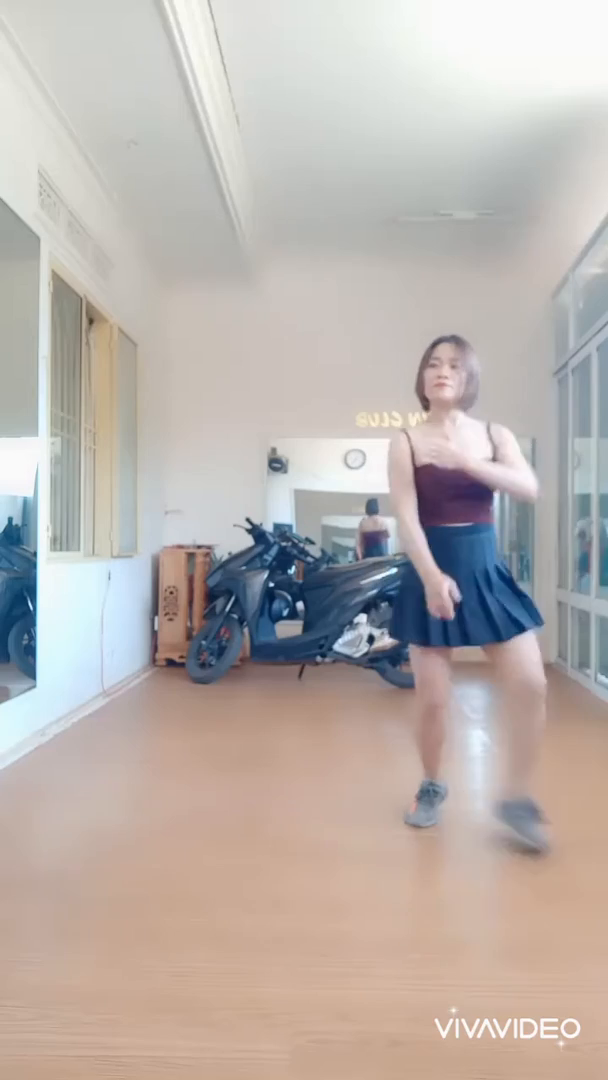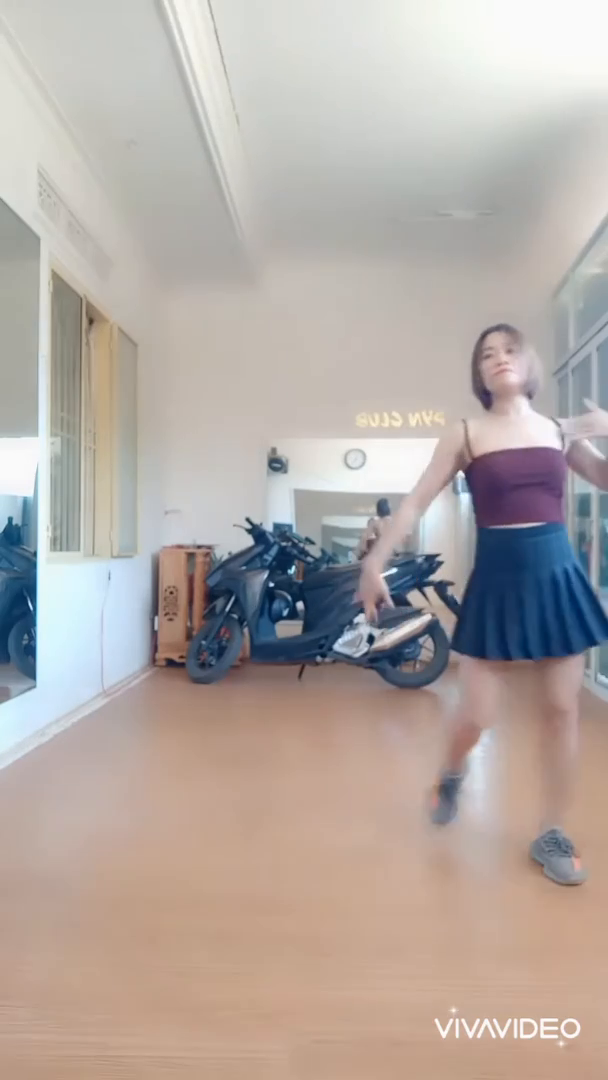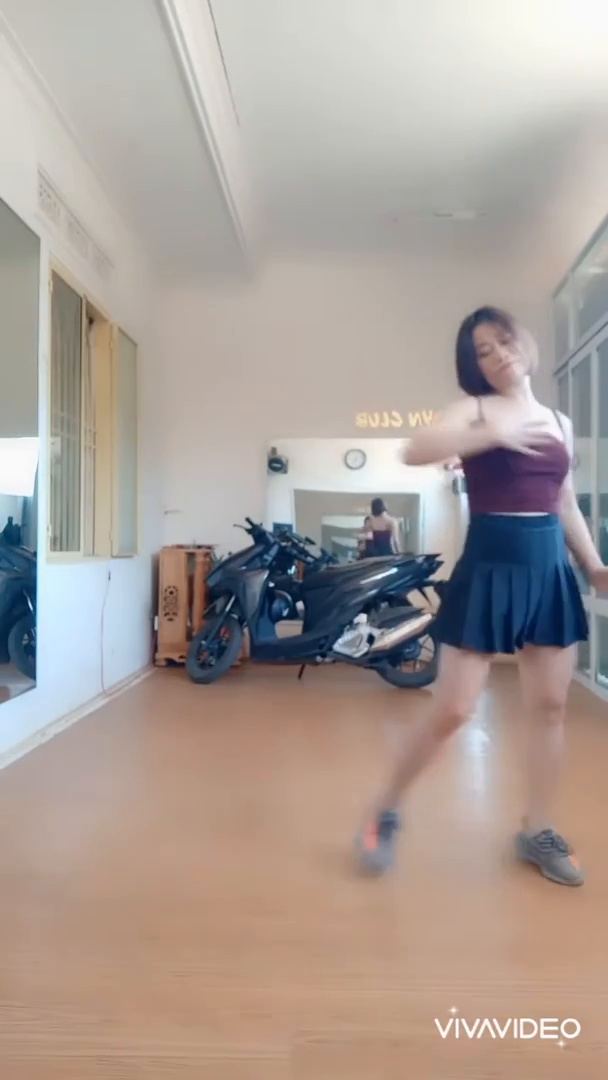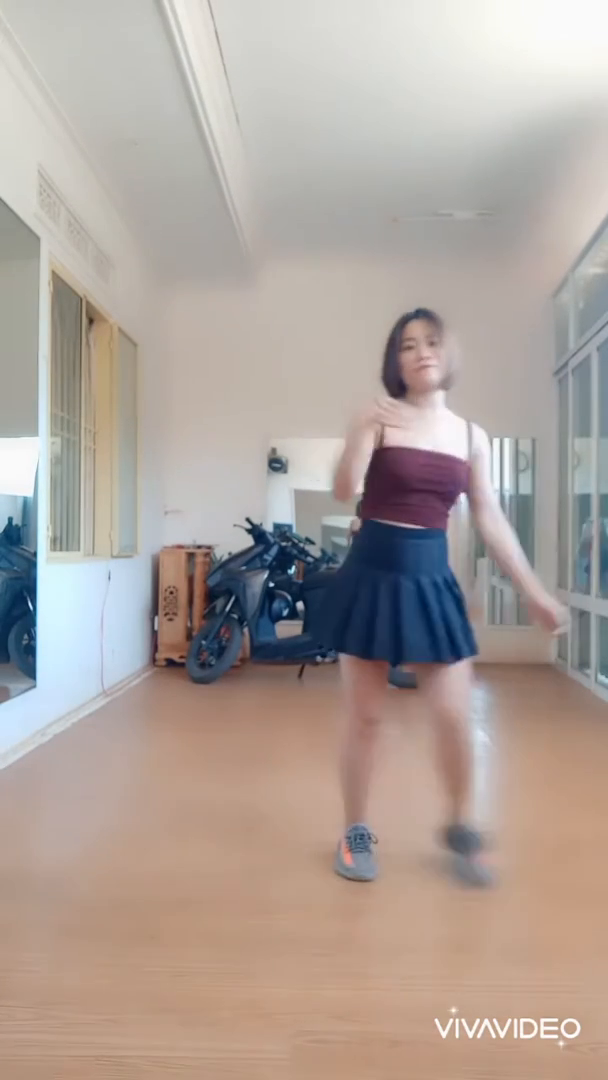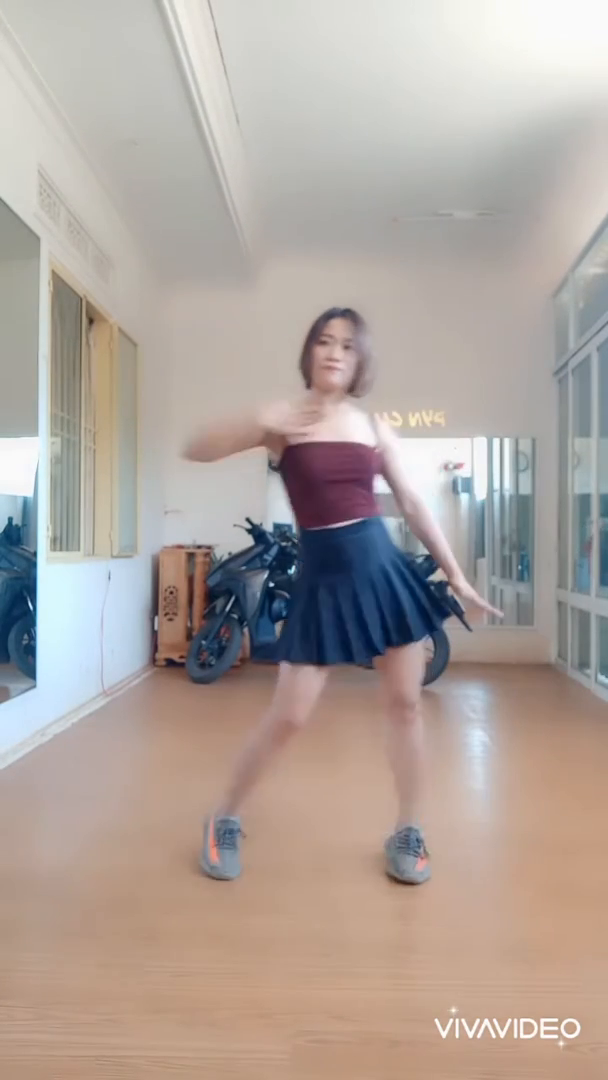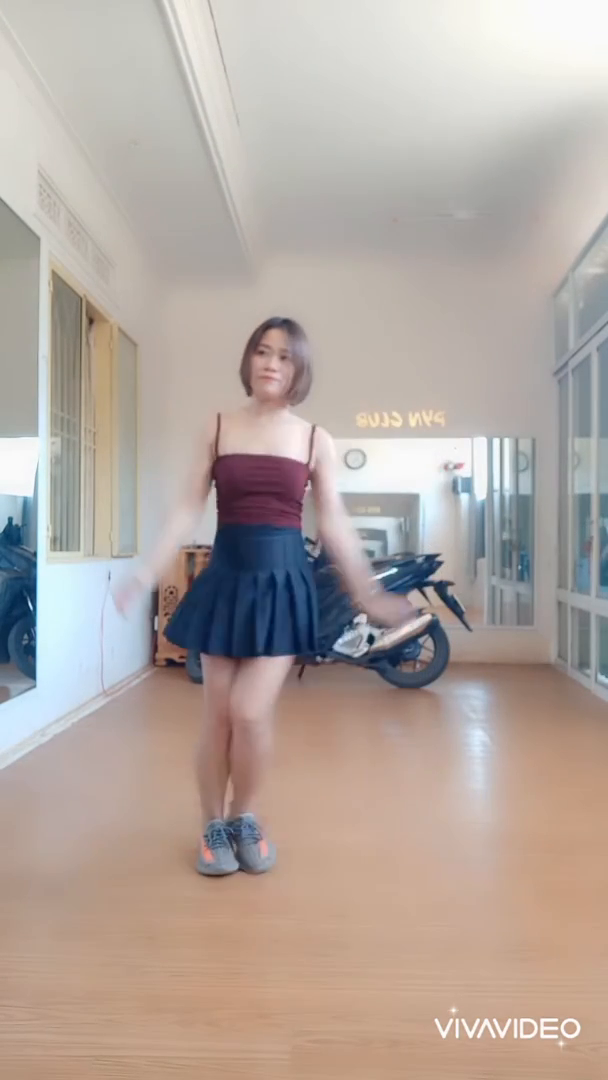
dt=0.5s
person 1, frame 1
left shoulder: (492, 436)
right shoulder: (407, 441)
left elbow: (530, 488)
right elbow: (407, 519)
left wrist: (473, 465)
right wrist: (432, 575)
left hip: (486, 571)
right hip: (430, 576)
left knee: (531, 685)
right knee: (434, 702)
left ankle: (517, 799)
right ankle: (432, 787)
person 1, frame 2
left shoulder: (562, 432)
right shoulder: (465, 435)
right elbow: (417, 501)
right wrist: (376, 561)
left hip: (558, 575)
right hip: (497, 580)
left knee: (561, 712)
right knee: (476, 716)
left ankle: (552, 834)
right ankle: (451, 775)
person 1, frame 3
left shoulder: (559, 423)
right shoulder: (476, 410)
right elbow: (415, 452)
right wrist: (487, 433)
left hip: (549, 572)
right hip: (489, 570)
left knee: (549, 708)
right knee: (450, 712)
left ankle: (536, 833)
right ankle: (385, 812)
person 1, frame 4
left shoulder: (471, 436)
right shoulder: (379, 417)
left elbow: (490, 519)
right elbow: (342, 489)
left wrist: (532, 589)
right wrist: (359, 434)
left hip: (430, 580)
right hip: (370, 577)
left knee: (453, 718)
right knee: (364, 718)
left ankle: (459, 826)
right ankle: (356, 831)
person 1, frame 5
left shoulder: (375, 429)
right shoulder: (281, 418)
left elbow: (411, 503)
right elbow: (196, 451)
left wrist: (455, 573)
right wrist: (264, 427)
left hip: (382, 570)
right hip: (322, 578)
left knee: (404, 705)
right knee: (287, 719)
left ankle: (406, 832)
right ankle: (223, 820)
person 1, frame 6
left shoulder: (314, 439)
right shoulder: (219, 427)
left elbow: (334, 524)
right elbow: (190, 506)
left wrist: (365, 590)
right wrist: (150, 568)
left hip: (283, 580)
right hip: (227, 577)
left knee: (252, 713)
right knee: (219, 715)
left ankle: (246, 817)
right ankle: (215, 825)
